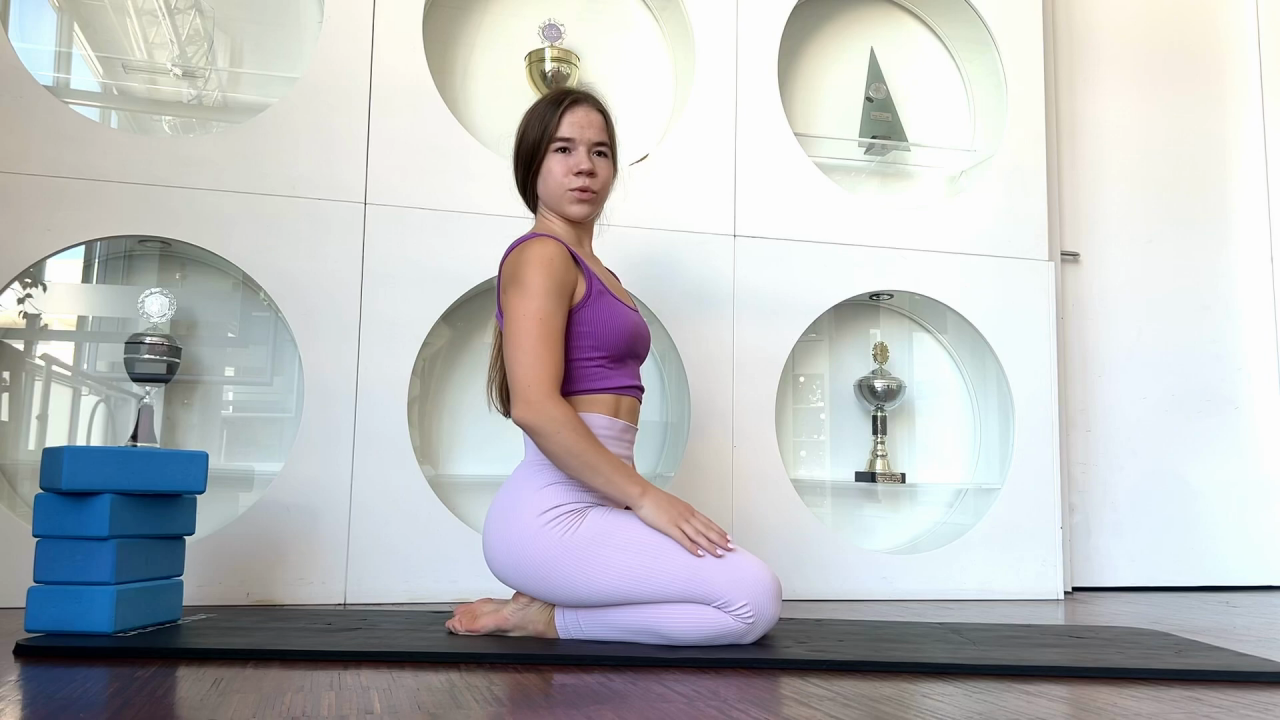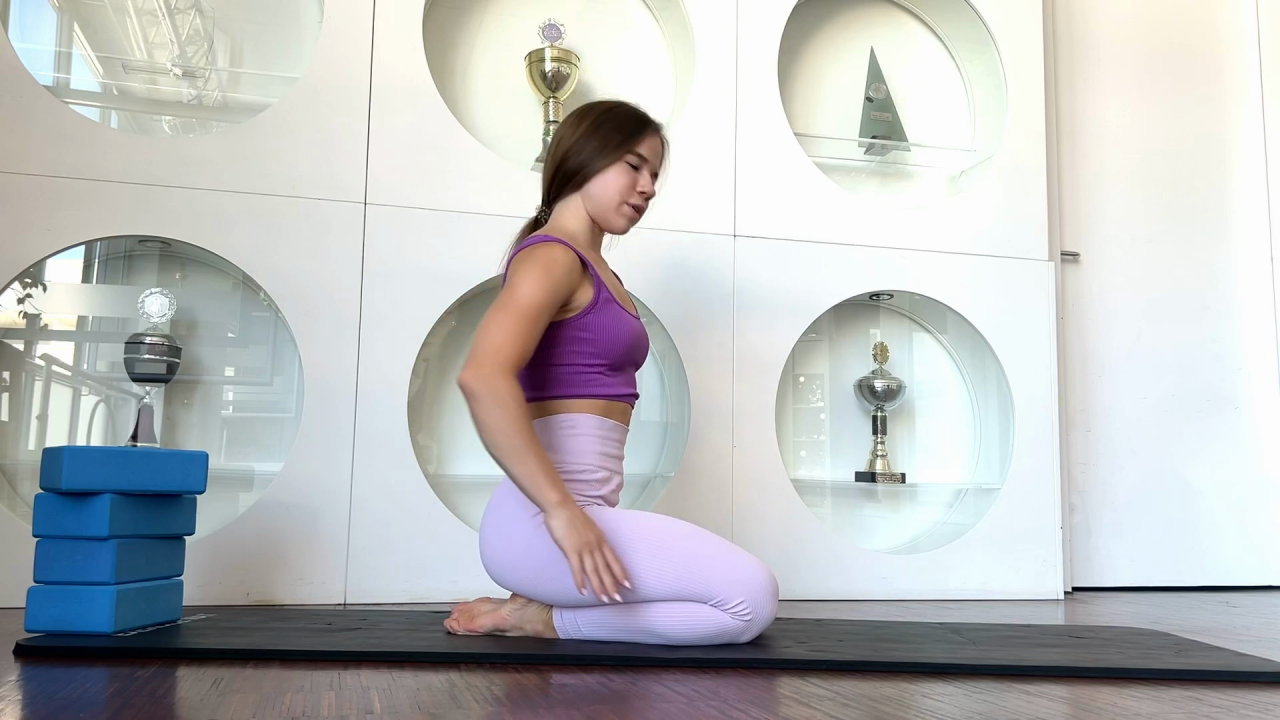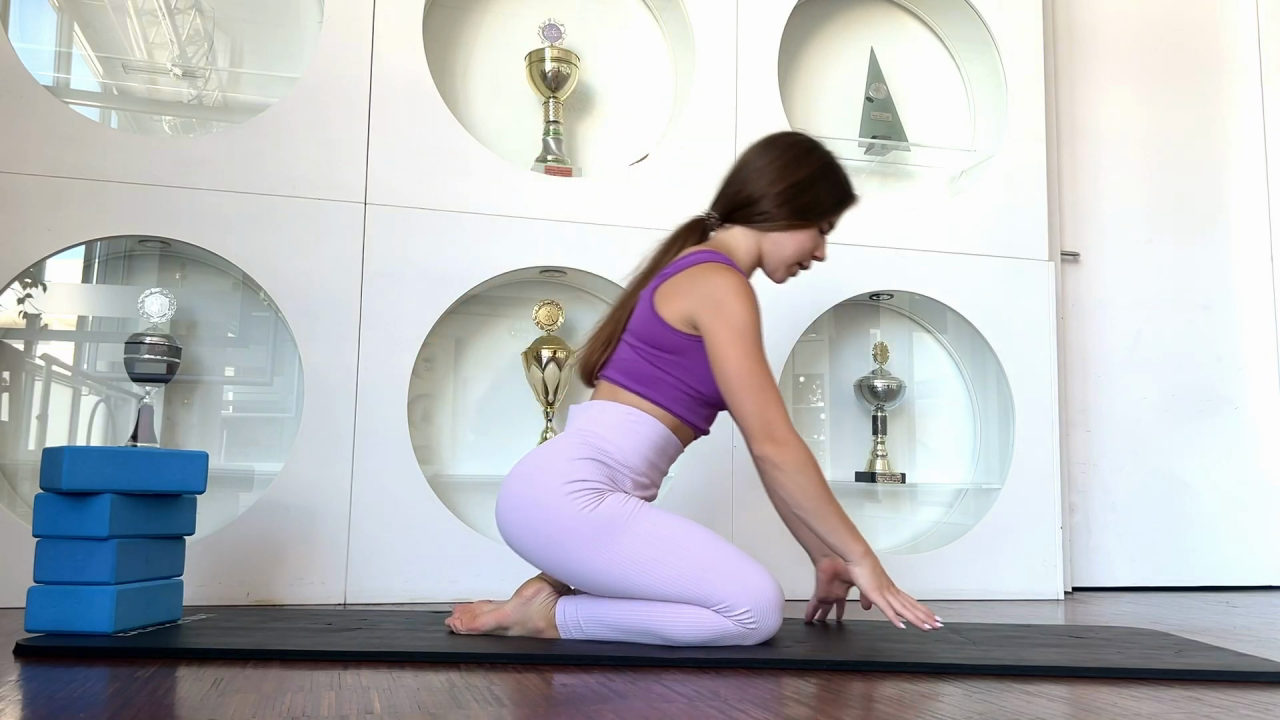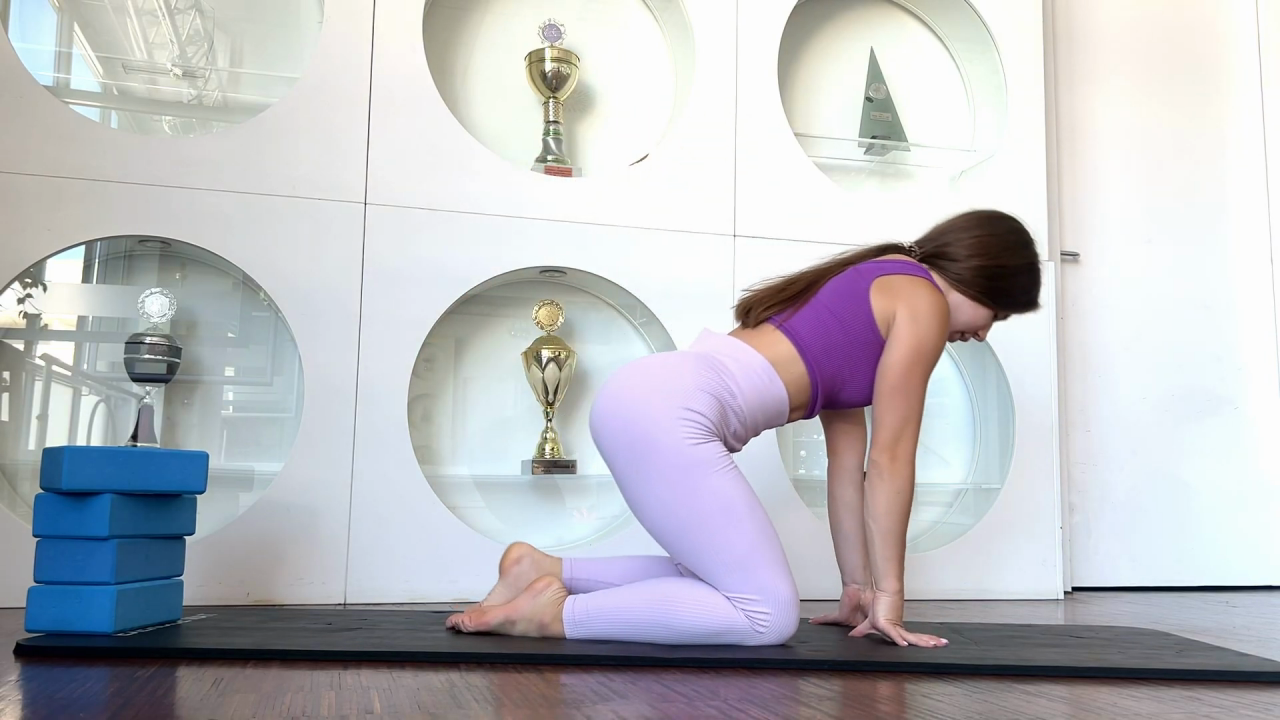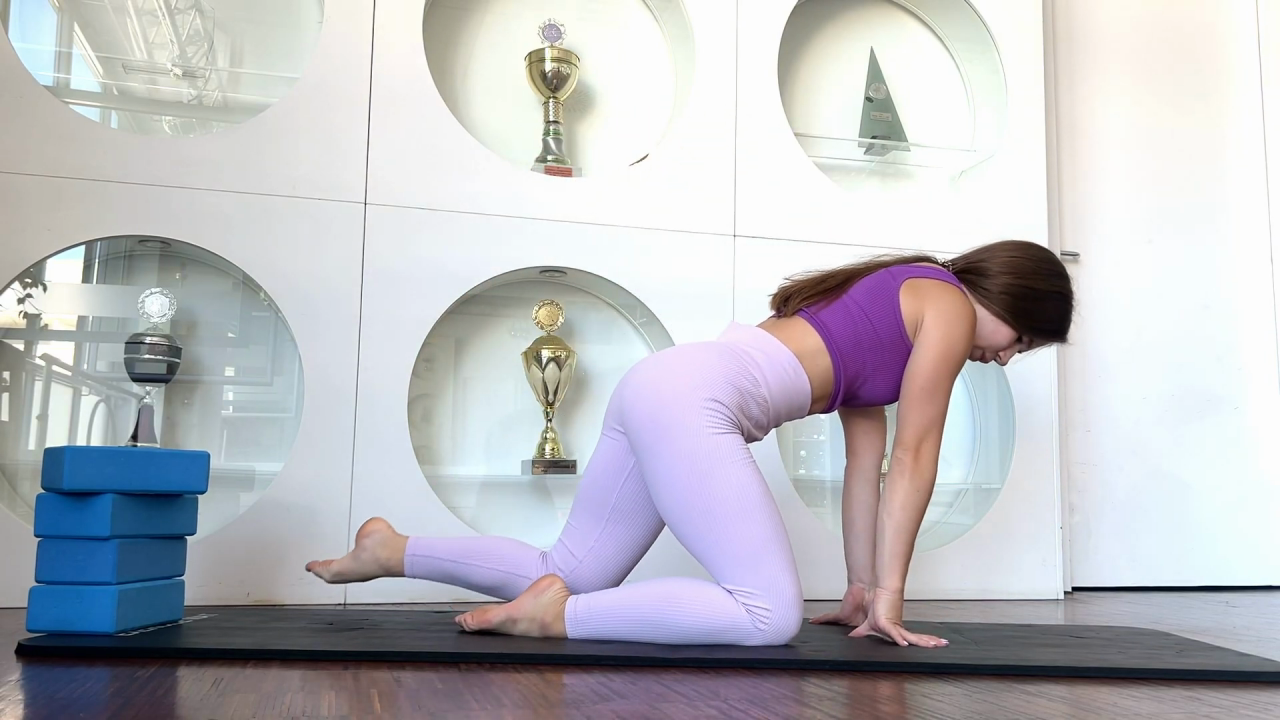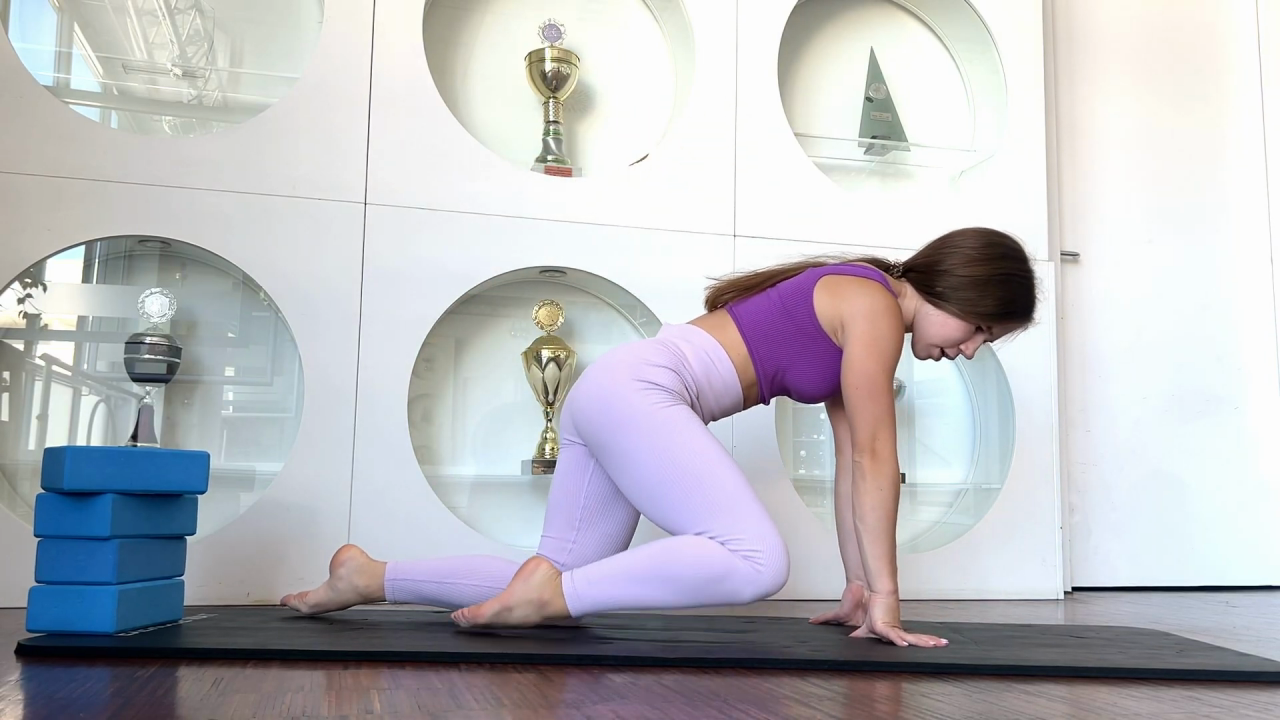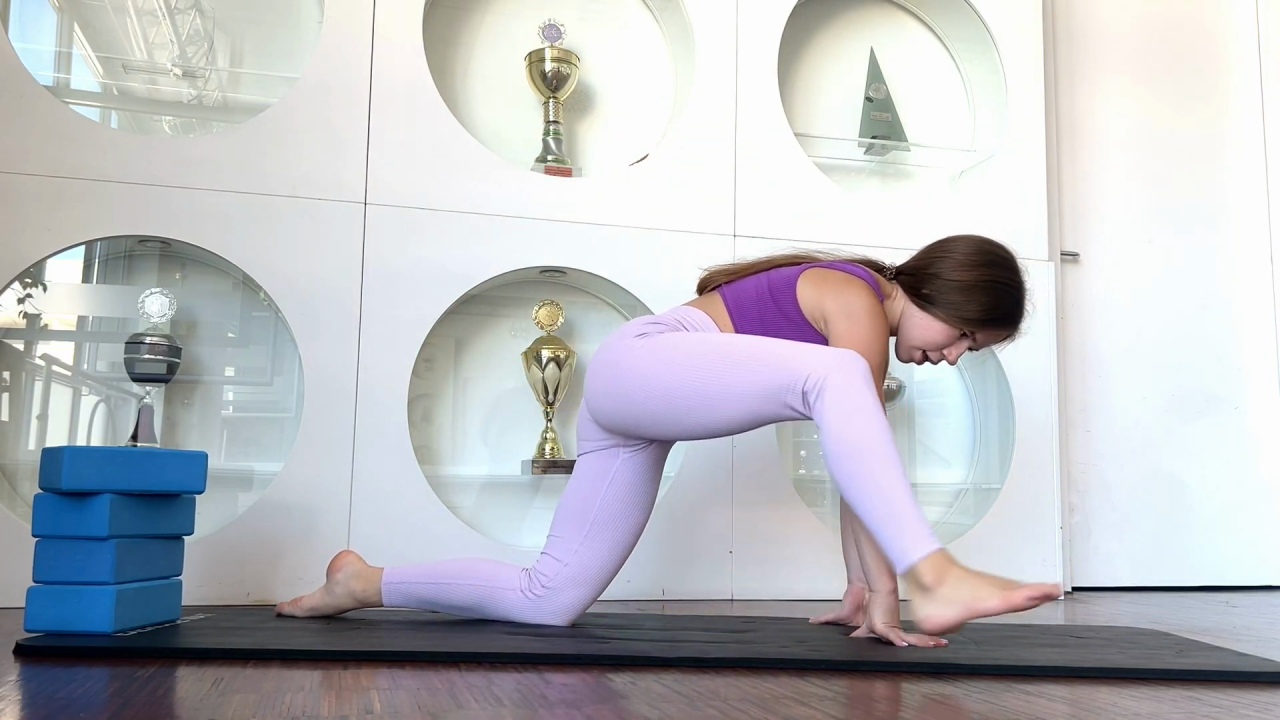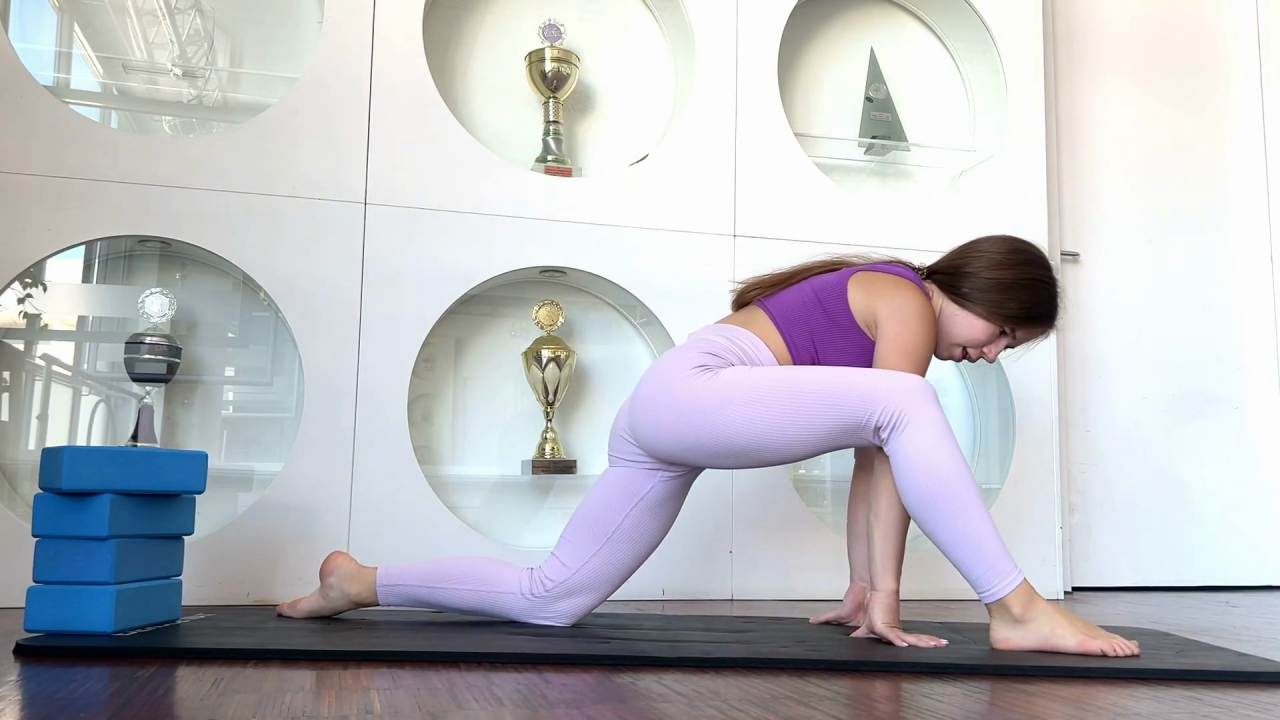
dt=0.5s
person 1, frame 1
left shoulder: (592, 270)
right shoulder: (540, 256)
right elbow: (535, 408)
left wrist: (639, 498)
right wrist: (645, 497)
left hip: (578, 511)
right hip: (550, 519)
left knee: (747, 586)
right knee: (754, 602)
left ankle: (552, 603)
right ankle: (549, 619)
person 1, frame 2
left shoulder: (594, 272)
right shoulder: (550, 258)
right elbow: (483, 377)
right wrist: (559, 506)
left hip: (577, 513)
right hip: (545, 524)
right knee: (751, 597)
left ankle: (550, 599)
right ankle: (547, 616)
person 1, frame 3
left shoulder: (704, 279)
right shoulder: (719, 287)
left elbow: (774, 448)
right elbow: (772, 447)
left wrist: (825, 554)
right wrist: (861, 556)
left hip: (572, 495)
right hip: (566, 497)
left knee: (741, 596)
right knee: (754, 609)
left ankle: (559, 594)
right ankle: (551, 616)
person 1, frame 4
left shoulder: (867, 289)
right shoulder: (922, 302)
left elbow: (848, 462)
right elbow: (890, 462)
left wrist: (857, 587)
right wrist: (886, 593)
left hip: (640, 396)
right hip: (668, 415)
left knee: (717, 582)
right knee: (768, 616)
left ankle: (546, 570)
right ankle: (557, 613)
person 1, frame 5
left shoulder: (889, 311)
right shoulder: (947, 305)
left elbow: (865, 461)
right elbow: (914, 459)
left wrist: (862, 588)
right wrist: (886, 594)
left hip: (658, 387)
right hip: (690, 403)
left knee: (569, 575)
right knee: (769, 616)
left ankle: (392, 549)
right ankle: (552, 612)
person 1, frame 6
left shoulder: (854, 308)
right shoulder: (874, 306)
left elbow: (851, 460)
right elbow: (874, 460)
left wrist: (860, 589)
right wrist: (885, 596)
left hip: (611, 395)
right hip: (637, 389)
left knee: (560, 589)
right knee: (756, 562)
left ankle: (368, 578)
right ankle: (551, 587)
person 1, frame 7
left shoulder: (864, 320)
right shoulder: (856, 299)
left elbow: (851, 451)
left wrist: (865, 592)
right wrist: (883, 590)
left hip: (636, 411)
right hip: (638, 362)
left knee: (549, 602)
right knee: (830, 378)
left ankle: (362, 583)
right ankle: (937, 577)
person 1, frame 8
left shoulder: (881, 304)
right shoulder: (909, 303)
left elbow: (875, 461)
right elbow: (898, 440)
left wrist: (865, 591)
right wrist: (884, 595)
left hip: (665, 416)
right hip: (686, 394)
left knee: (550, 601)
right knee: (903, 405)
left ankle: (358, 582)
right ankle: (1017, 609)
